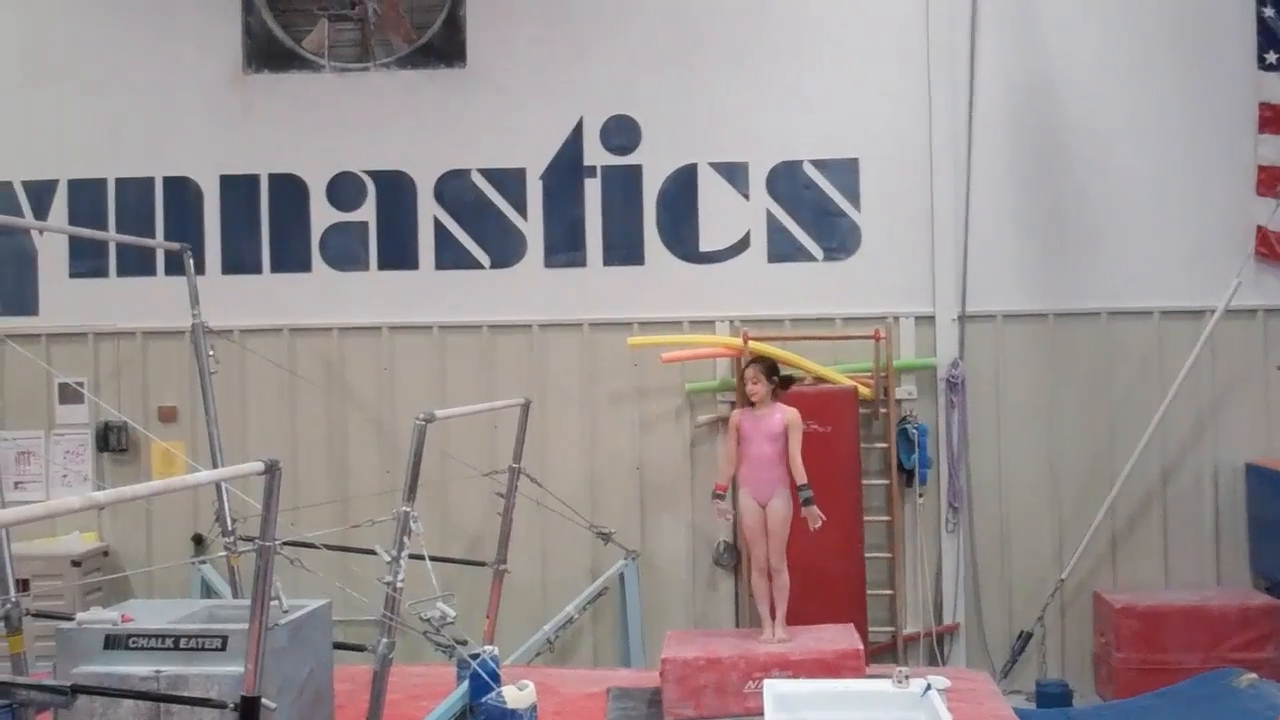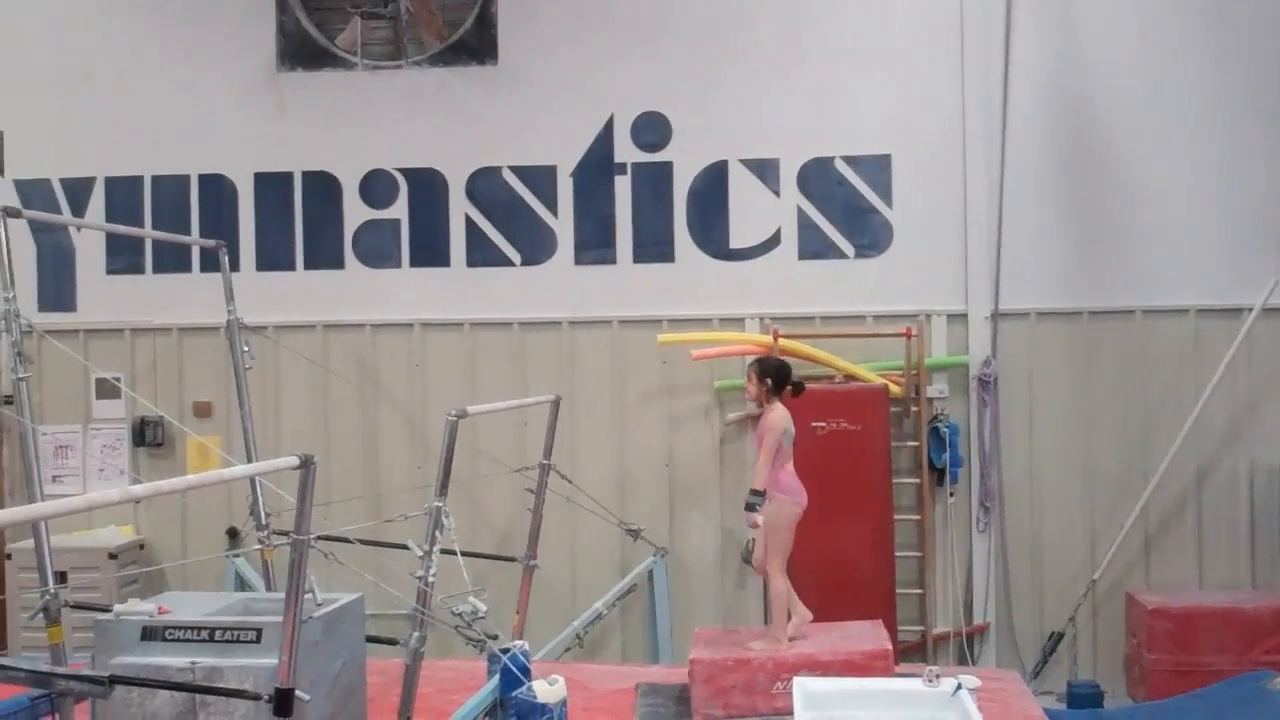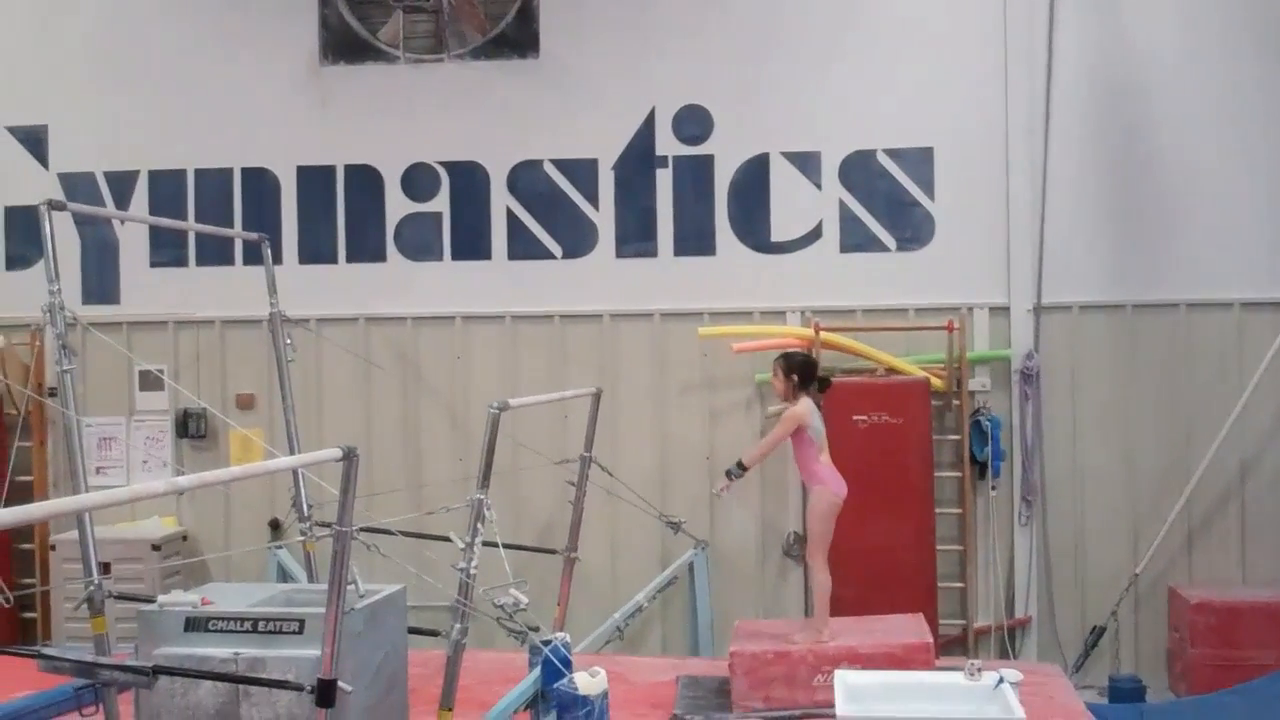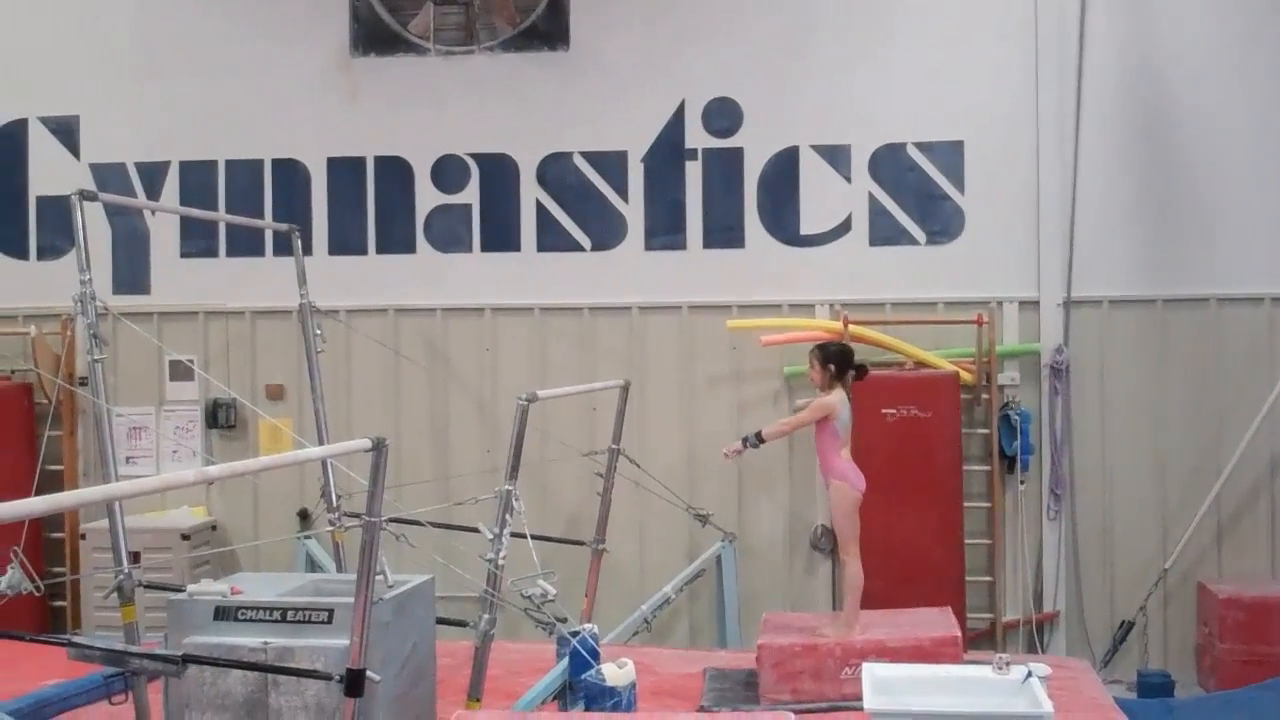
dt=0.7s
person 1, frame 1
left shoulder: (789, 415)
right shoulder: (738, 418)
left elbow: (795, 459)
right elbow: (731, 458)
left wrist: (807, 500)
right wrist: (719, 494)
left hip: (778, 493)
right hip: (748, 493)
left knee: (776, 562)
right knee: (757, 563)
left ankle: (780, 624)
right ankle: (767, 625)
person 1, frame 2
left shoulder: (775, 417)
right shoulder: (770, 414)
left elbow: (765, 464)
left wrist: (752, 504)
right wrist: (758, 503)
left hip: (785, 495)
right hip: (778, 495)
left knee: (774, 567)
right knee: (761, 562)
left ankle: (776, 636)
right ankle: (798, 614)
person 1, frame 3
left shoulder: (797, 411)
right shoulder: (804, 407)
left elbow: (764, 448)
right elbow: (768, 447)
left wrist: (731, 474)
right wrist: (736, 473)
left hip: (824, 487)
right hip: (823, 486)
left knee: (816, 559)
right knee: (816, 559)
left ankle: (818, 628)
right ankle: (818, 625)
person 1, frame 4
left shoulder: (829, 401)
right shoulder: (836, 398)
left elbow: (787, 426)
right elbow: (793, 423)
left wrist: (746, 442)
right wrist: (750, 442)
left hip: (842, 481)
right hip: (843, 480)
left knee: (849, 554)
right knee: (847, 554)
left ankle: (849, 624)
right ankle: (848, 621)
